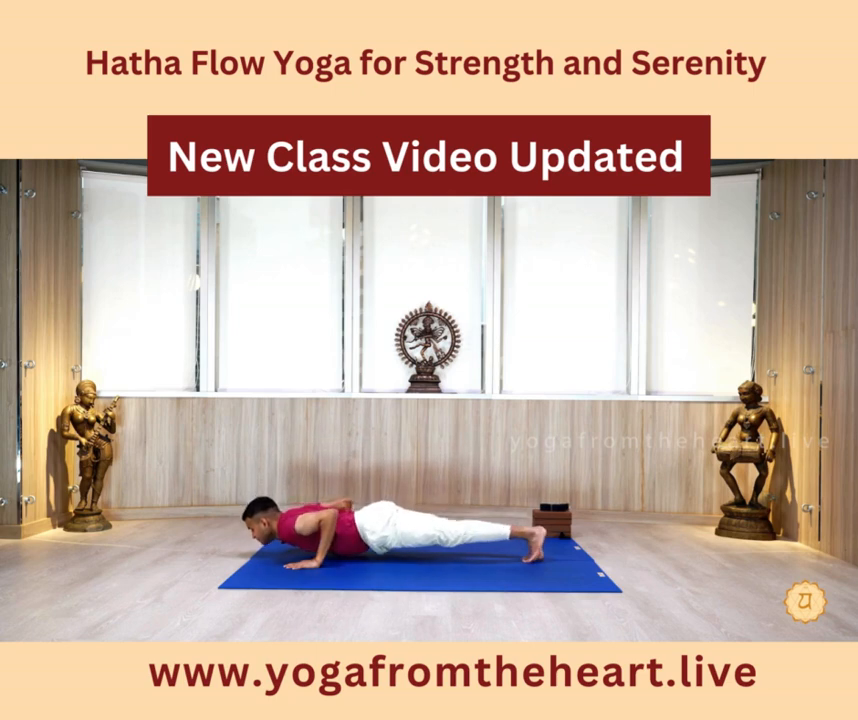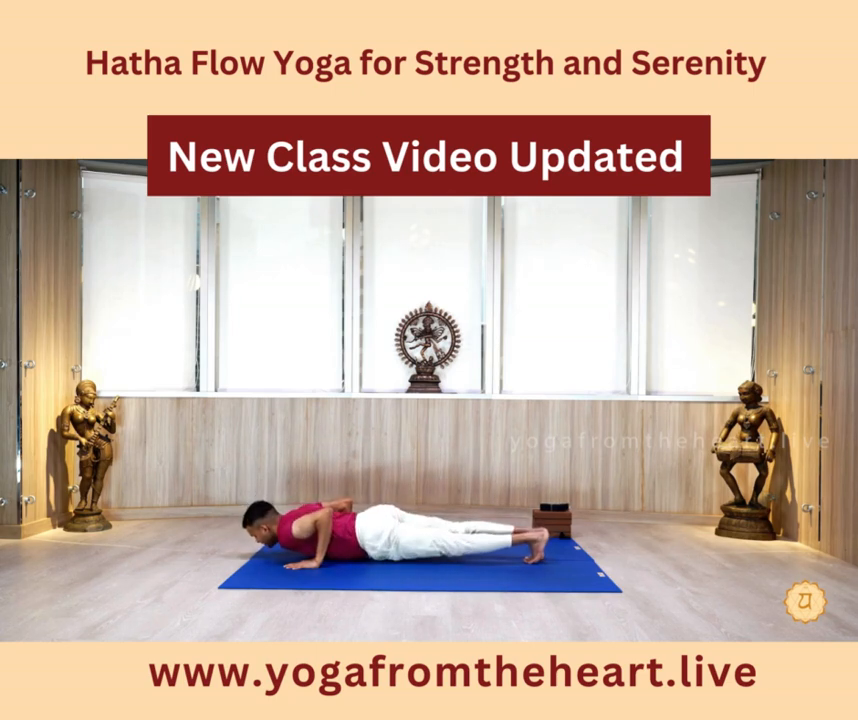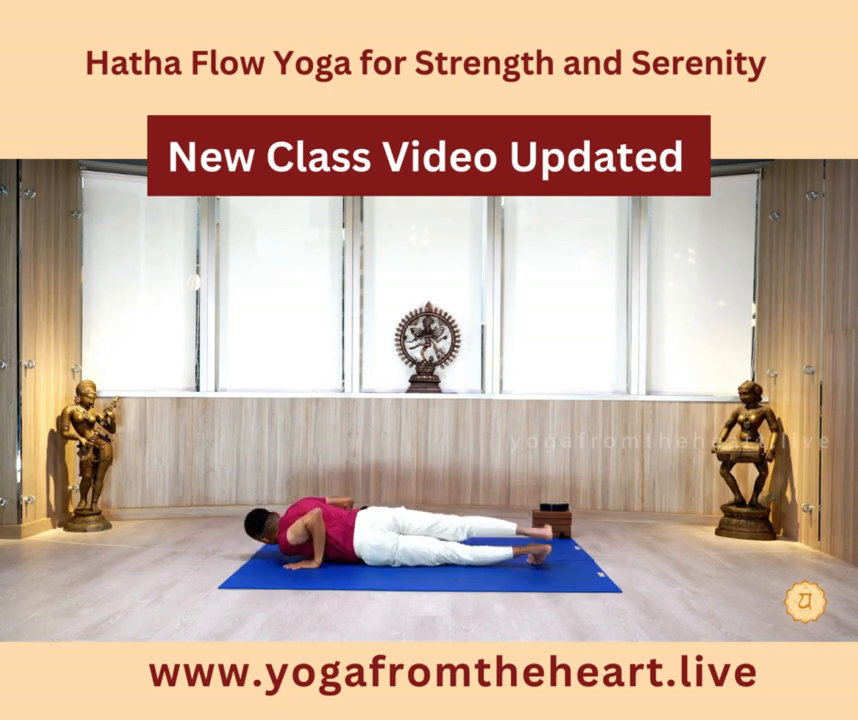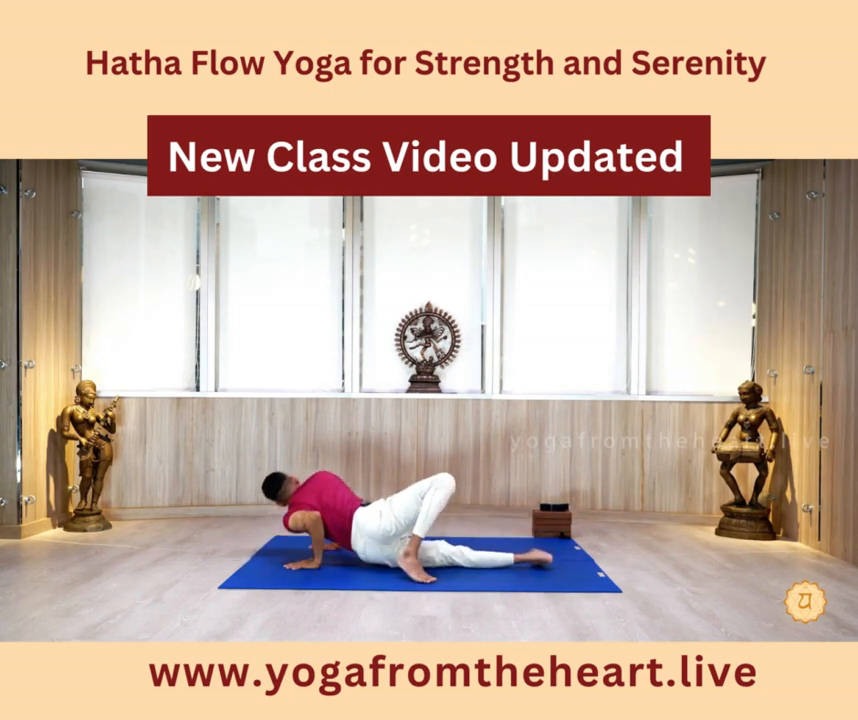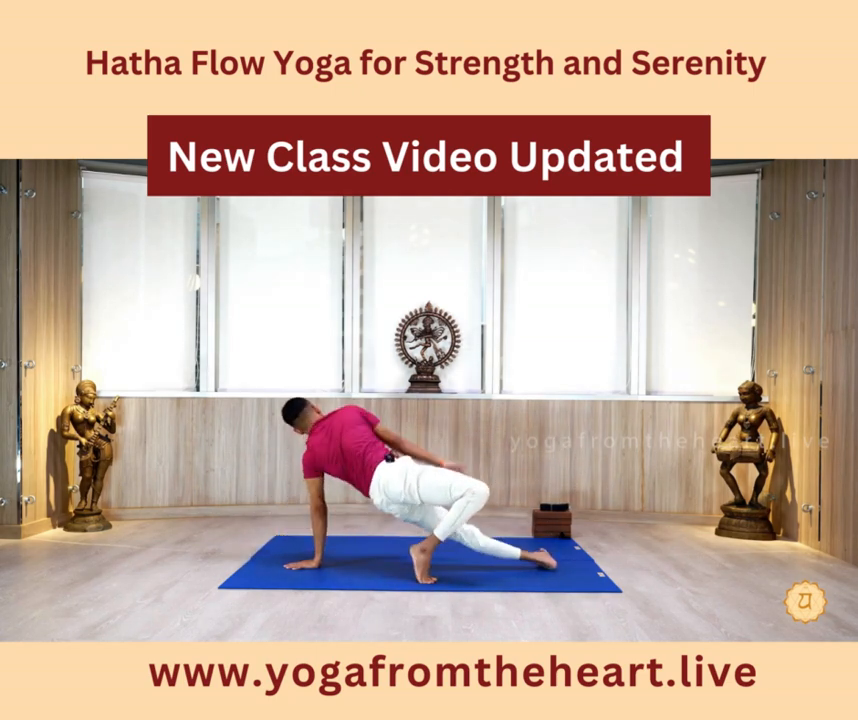
dt=1s
person 1, frame 1
left shoulder: (288, 527)
right shoulder: (296, 516)
left elbow: (330, 515)
right elbow: (344, 503)
left wrist: (318, 559)
right wrist: (335, 542)
left hip: (376, 528)
right hip: (376, 516)
left knee: (448, 534)
right knee: (451, 529)
left ankle: (529, 532)
right ankle: (528, 529)
person 1, frame 2
left shoulder: (288, 533)
right shoulder: (298, 514)
left elbow: (325, 515)
right elbow: (345, 503)
left wrist: (317, 559)
left hip: (377, 537)
right hip: (377, 516)
left knee: (453, 544)
right knee: (457, 529)
left ankle: (530, 538)
right ankle: (531, 530)
person 1, frame 3
left shoulder: (287, 541)
right shoulder: (299, 505)
left elbow: (315, 518)
right elbow: (347, 501)
left wrist: (317, 559)
left hip: (373, 548)
right hip: (374, 517)
left knee: (453, 553)
right knee: (458, 527)
left ankle: (527, 548)
right ankle: (531, 533)
person 1, frame 4
left shoulder: (291, 517)
right shoulder: (320, 476)
left elbow: (313, 518)
left wrist: (317, 558)
left hip: (368, 547)
right hip: (373, 522)
left knee: (451, 553)
person 1, frame 5
left shoulder: (310, 456)
right shoulder: (350, 412)
left elbow: (318, 507)
right elbow: (397, 442)
left wrist: (317, 558)
right wrist: (439, 462)
left hip: (386, 498)
right hip: (396, 473)
left knee: (461, 530)
right knee: (477, 491)
left ankle: (528, 556)
right ankle: (426, 548)
